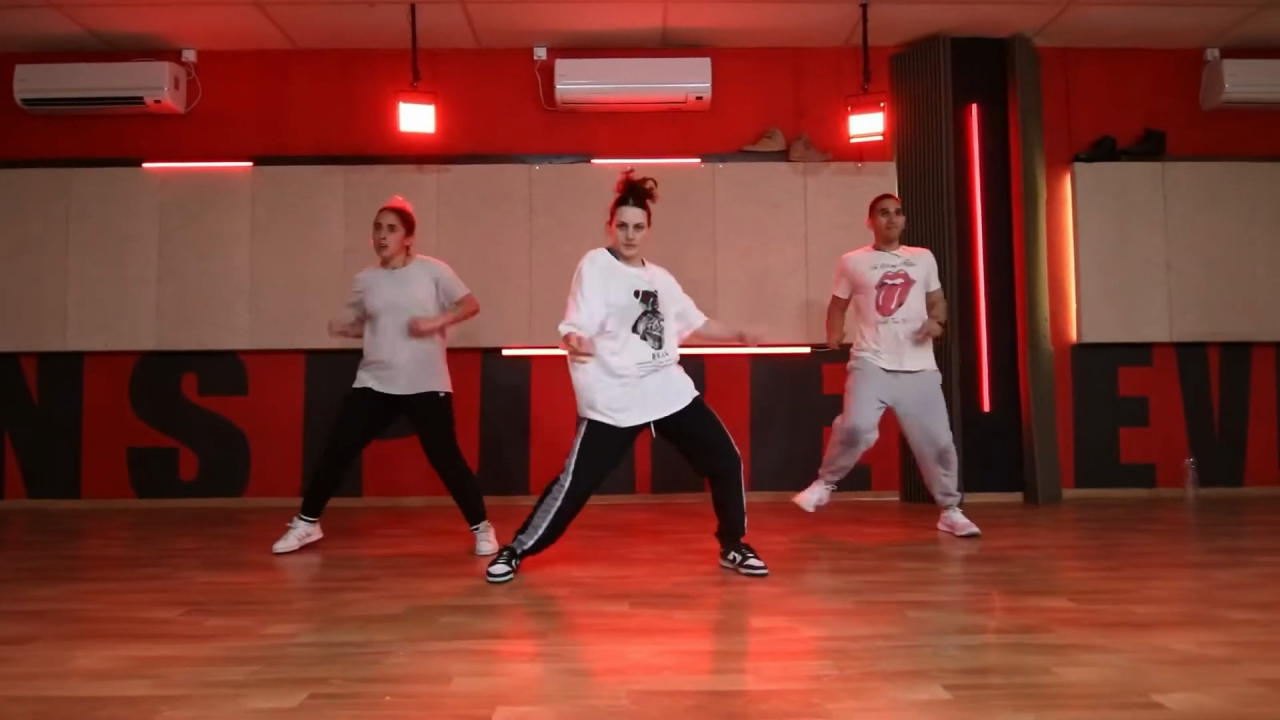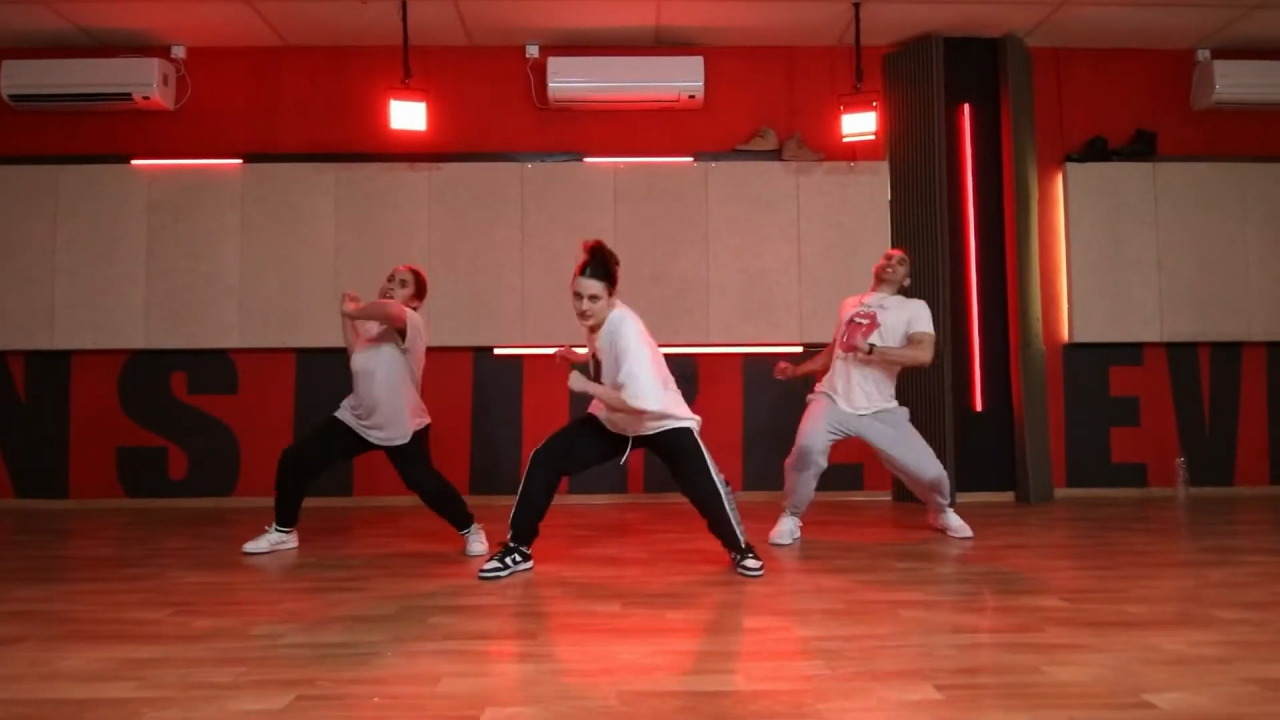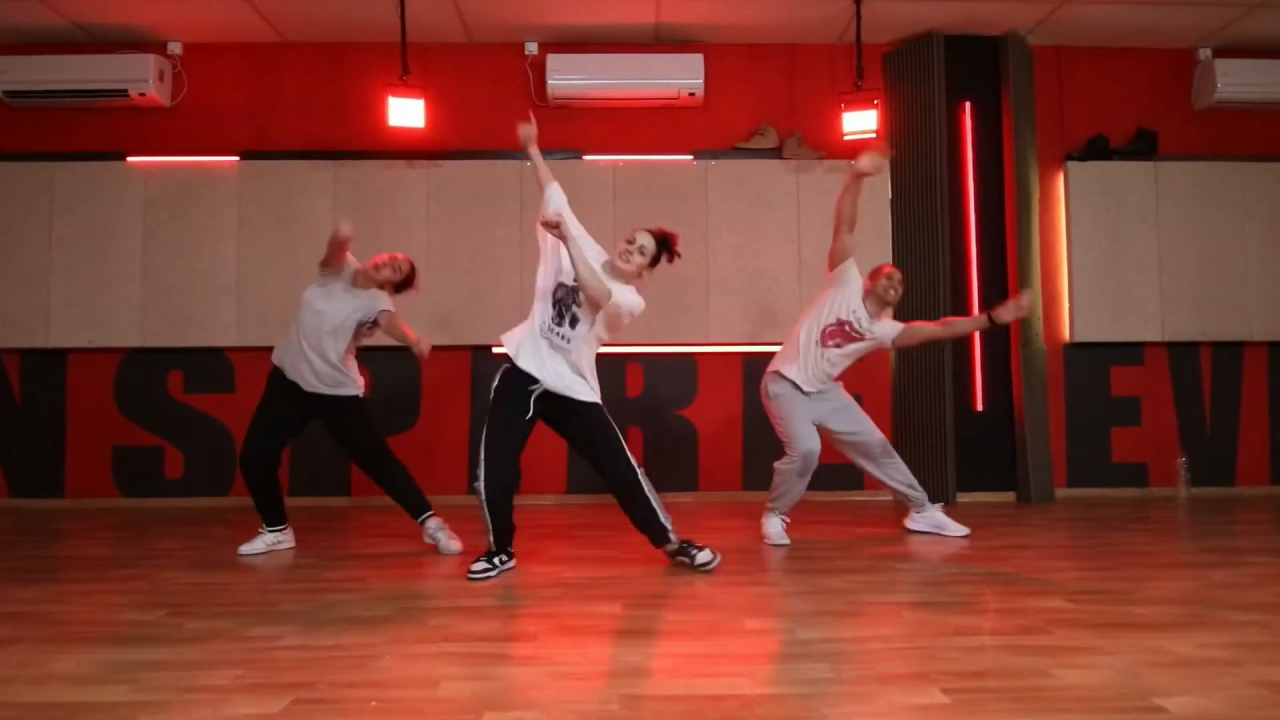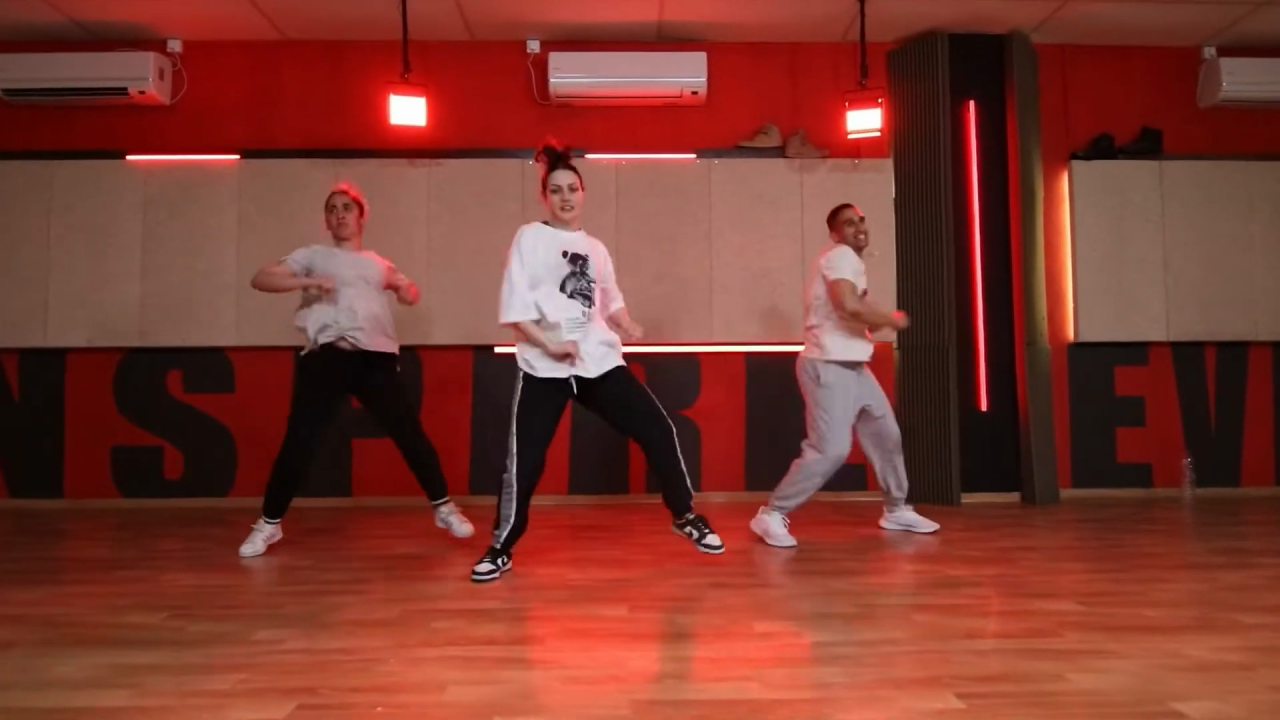
dt=0.4s
person 1, frame 1
left shoulder: (660, 278)
right shoulder: (595, 264)
left elbow: (695, 324)
right elbow: (573, 330)
left wrist: (737, 334)
right wrist: (575, 342)
left hip: (669, 390)
right hip: (611, 400)
left knee: (726, 461)
right knee: (575, 483)
left ankle: (732, 544)
right ankle: (517, 549)
person 1, frame 2
left shoulder: (624, 330)
right shoulder: (599, 322)
left elbow: (642, 403)
left wrist: (587, 387)
right wrist: (578, 359)
left hip: (662, 420)
right hip: (610, 418)
left knee: (707, 487)
right knee: (543, 462)
left ankle: (739, 547)
right ankle: (519, 548)
person 1, frame 3
left shoulder: (627, 300)
right shoulder: (586, 251)
left elbow: (596, 294)
right elbow: (555, 197)
left wrist: (567, 240)
right wrist: (532, 146)
left hip: (571, 389)
right hip: (524, 367)
left knee: (621, 471)
right knee: (495, 469)
left ankle: (672, 543)
right ankle: (500, 550)
person 1, frame 4
left shoulder: (596, 250)
right shoulder: (530, 237)
left elbow: (611, 305)
right elbow: (514, 312)
left wrist: (627, 327)
right wrist: (549, 343)
left hip: (599, 360)
right hip: (544, 365)
left knee: (657, 430)
right knee: (524, 461)
left ankle: (684, 513)
right ankle: (501, 548)
person 2, frame 1
left shoulder: (923, 258)
right shoulder: (852, 262)
left elbow: (937, 302)
right elbow: (837, 306)
left wrist: (937, 324)
right wrist: (833, 334)
left hip: (919, 370)
right hip: (871, 365)
left knee: (939, 442)
right knee: (857, 427)
left ankle: (950, 510)
right ankle: (825, 482)
person 2, frame 2
left shoulder: (914, 308)
right shoulder: (850, 304)
left elbow: (924, 353)
left wrist: (872, 349)
right wrist: (797, 370)
left hip: (880, 410)
right hip: (832, 399)
left knee: (930, 472)
right knee: (807, 450)
left ankle: (942, 512)
right ankle: (791, 516)
person 2, frame 3
left shoulder: (885, 329)
right shoulder: (848, 282)
left elbow: (940, 328)
right elbow: (844, 227)
left wrist: (993, 317)
right wrist: (857, 174)
left hip: (822, 392)
right hip: (785, 383)
left knee: (875, 446)
right knee: (805, 451)
left ankle: (923, 511)
right ankle: (775, 514)
person 2, frame 4
left shoulder: (852, 262)
right shoulder: (840, 257)
right elbow: (848, 306)
right wrist: (890, 319)
left hip: (853, 365)
right hip: (830, 367)
left knee: (887, 435)
right knee: (830, 450)
left ankle: (896, 508)
right ankle: (772, 515)
person 3, frame 1
left shoulder: (431, 269)
right shoulder: (366, 280)
left elbow: (470, 304)
left wrist: (436, 322)
right wrist: (345, 328)
left hip: (426, 384)
right hip: (374, 383)
left knee: (446, 457)
right knee: (337, 450)
left ankle: (481, 526)
right ankle: (307, 522)
person 3, frame 2
left shoulder: (410, 322)
right shoulder: (372, 327)
left elbow: (387, 310)
left wrist: (354, 310)
right wrist: (349, 317)
left hip: (403, 428)
right hip: (355, 420)
left knee: (425, 482)
right knee: (294, 461)
left ankle: (470, 529)
right ankle: (283, 530)
person 3, frame 3
left shoulder: (377, 298)
right shoulder: (342, 269)
left elbow: (391, 322)
right elbow: (336, 252)
left wrist: (415, 340)
right wrist: (341, 237)
left hip: (337, 389)
right hip: (289, 376)
left knee: (377, 458)
right knee: (256, 454)
left ankle: (431, 522)
right ankle: (276, 530)
person 3, frame 4
left shoulder: (379, 263)
right shoulder: (313, 255)
left elbow: (411, 296)
right elbow: (260, 279)
left wrist: (404, 285)
right wrist: (308, 282)
left hip: (376, 357)
right hip: (328, 354)
left knee: (410, 433)
right knee: (300, 441)
left ankle: (443, 507)
right ankle: (268, 524)
